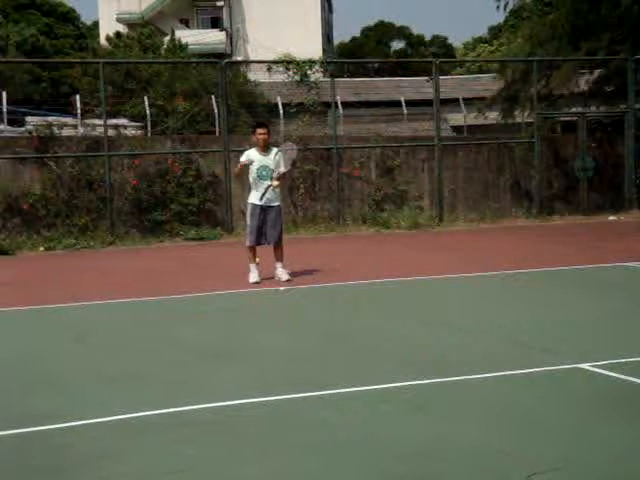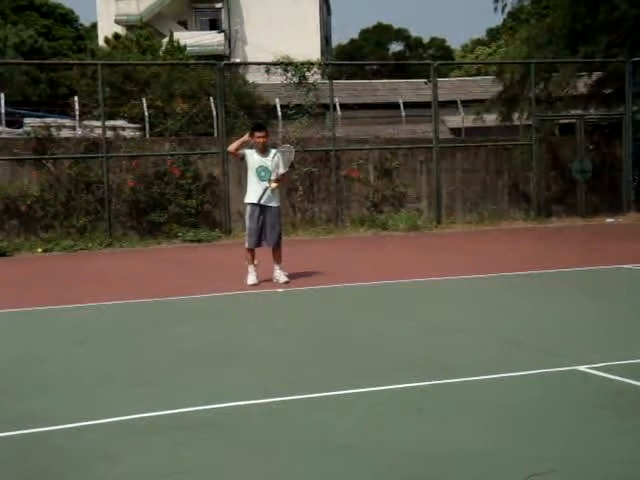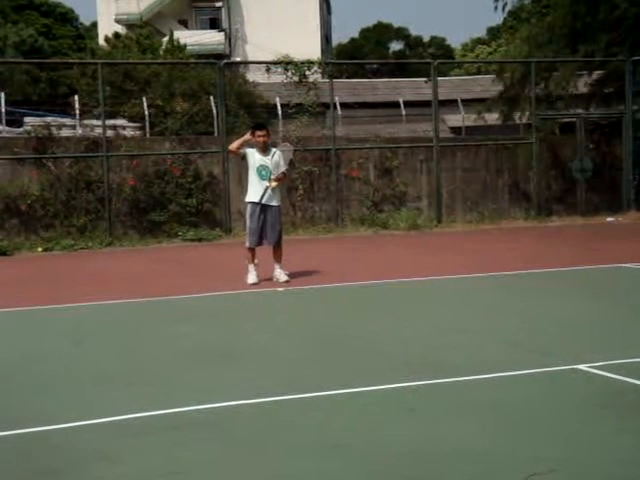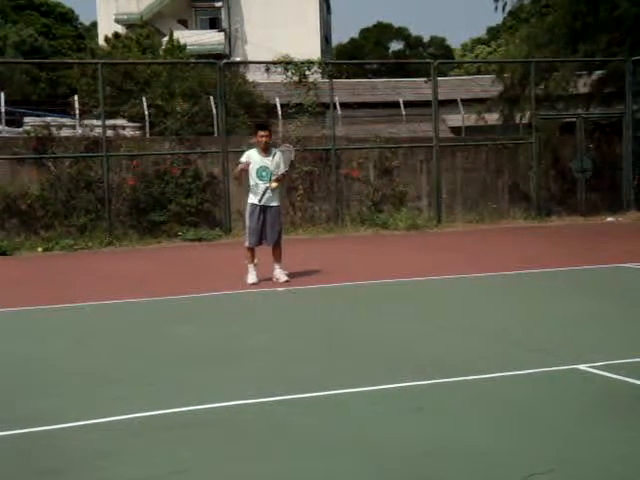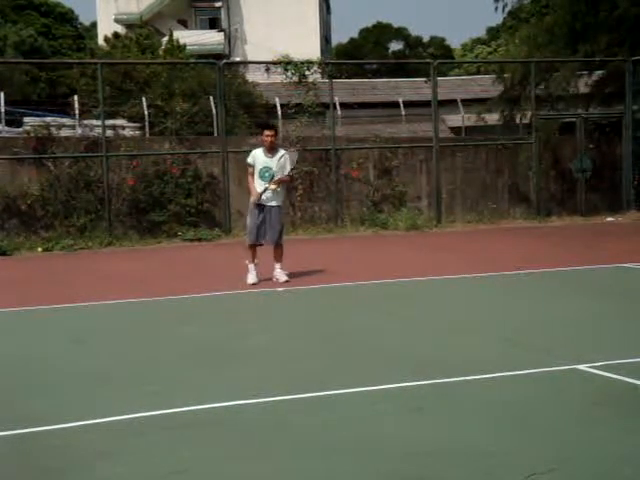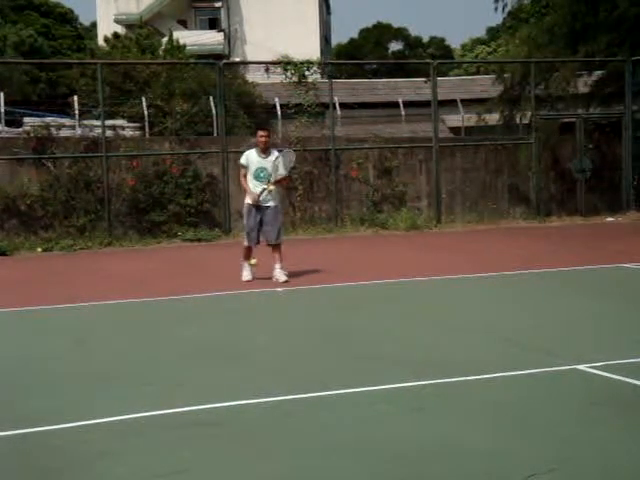
dt=0.5s
person 1, frame 1
left shoulder: (276, 153)
right shoulder: (249, 154)
right elbow: (236, 173)
left wrist: (280, 177)
right wrist: (242, 165)
left hip: (274, 201)
right hip: (255, 201)
left knee: (277, 237)
right knee: (252, 238)
left ankle: (280, 268)
right ankle: (253, 270)
person 1, frame 2
left shoulder: (275, 154)
right shoulder: (248, 154)
left elbow: (281, 176)
right elbow: (230, 150)
left wrist: (278, 180)
right wrist: (245, 138)
left hip: (272, 202)
right hip: (254, 202)
left knee: (276, 239)
right knee: (251, 239)
left ankle: (277, 271)
right ankle: (251, 272)
person 1, frame 3
left shoulder: (276, 153)
right shoulder: (249, 153)
left elbow: (283, 174)
right elbow: (232, 148)
left wrist: (279, 178)
right wrist: (246, 137)
left hip: (273, 201)
right hip: (254, 200)
left knee: (276, 238)
right knee: (252, 238)
left ankle: (278, 270)
right ankle: (252, 271)
person 1, frame 4
left shoulder: (277, 155)
right shoulder: (249, 155)
left elbow: (282, 175)
right elbow: (236, 176)
left wrist: (278, 179)
right wrist: (241, 168)
left hip: (273, 202)
right hip: (255, 201)
left knee: (276, 238)
right knee: (251, 239)
left ankle: (277, 270)
right ankle: (251, 271)
person 1, frame 5
left shoulder: (283, 155)
right shoulder: (255, 154)
left elbow: (289, 176)
right elbow: (250, 175)
left wrist: (280, 181)
right wrist: (253, 191)
left hip: (275, 202)
right hip: (257, 202)
left knee: (277, 238)
right knee: (253, 238)
left ankle: (278, 270)
right ankle: (252, 271)
person 1, frame 6
left shoulder: (276, 155)
right shoulder: (248, 155)
left elbow: (282, 177)
right elbow: (242, 177)
left wrist: (276, 181)
right wrist: (250, 192)
left hip: (271, 203)
right hip: (252, 202)
left knee: (275, 238)
right knee: (249, 239)
left ankle: (278, 270)
right ankle: (246, 267)
